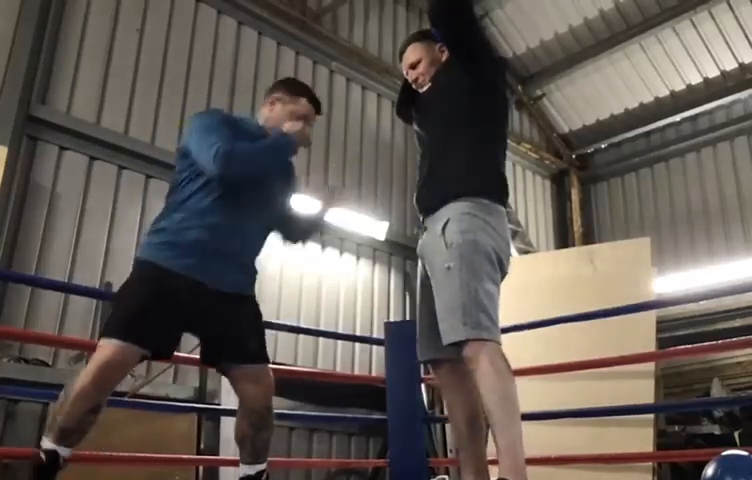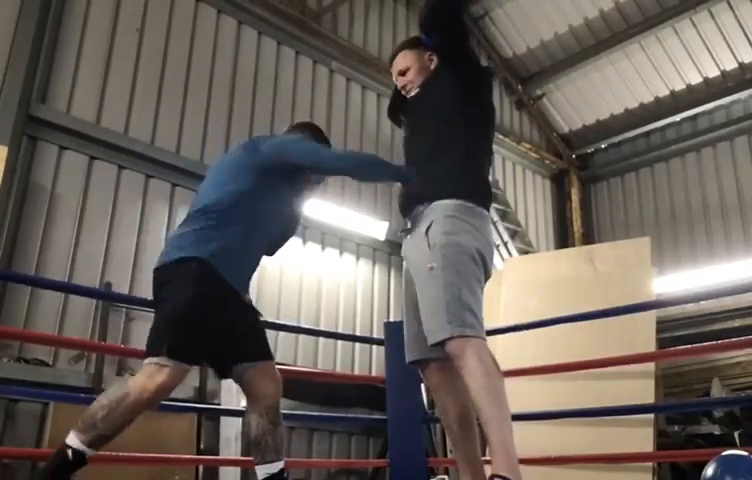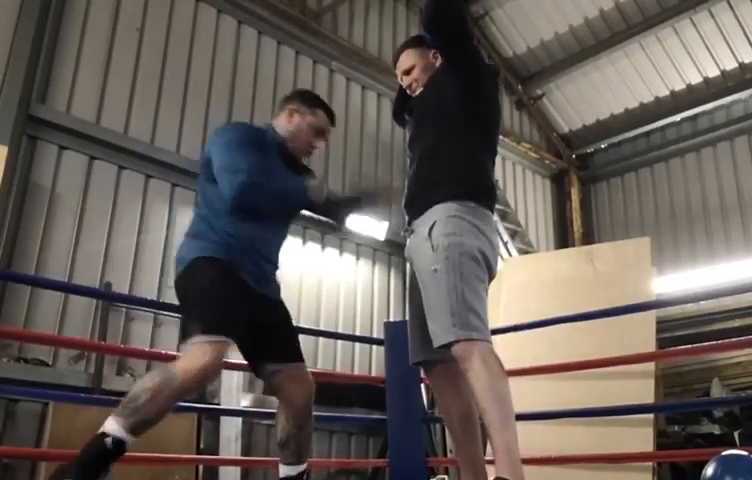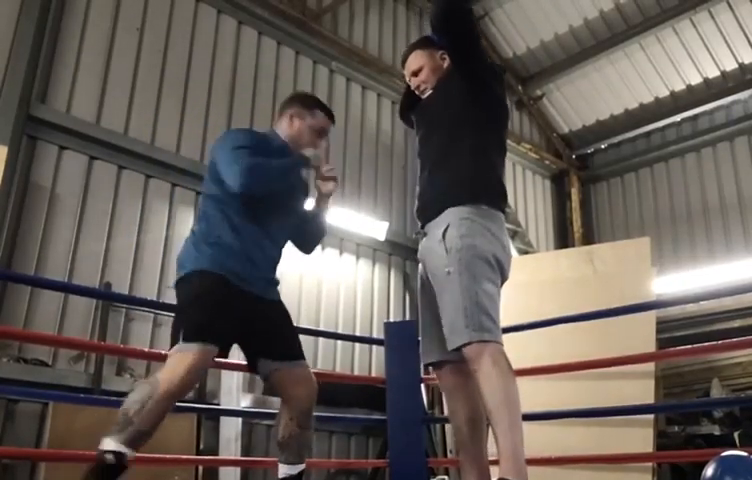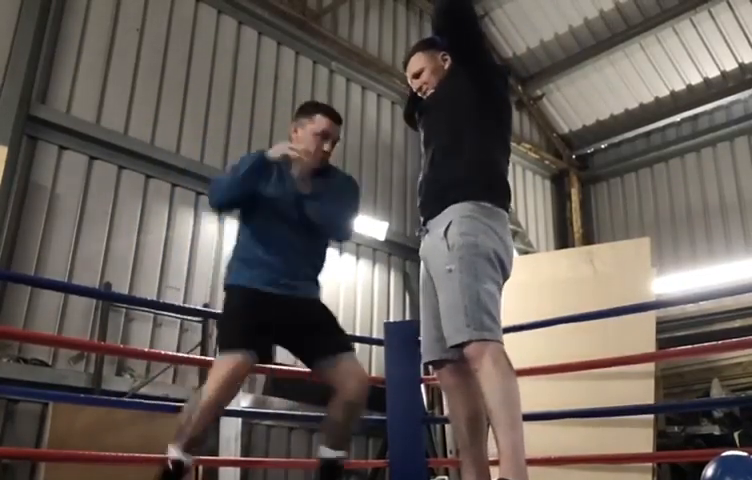
dt=0.7s
person 1, frame 1
left shoulder: (475, 73)
right shoulder: (435, 103)
right elbow: (402, 107)
left wrist: (430, 45)
right wrist: (417, 82)
left hip: (466, 216)
right hip: (439, 227)
left knee: (474, 342)
right knee: (446, 361)
person 1, frame 2
left shoulder: (462, 78)
right shoulder: (422, 109)
right elbow: (393, 111)
left wrist: (418, 50)
right wrist: (407, 88)
left hip: (450, 220)
right hip: (422, 232)
left knee: (461, 341)
right knee: (435, 362)
person 1, frame 3
left shoulder: (468, 78)
right shoulder: (429, 105)
right elbow: (398, 112)
left wrist: (425, 42)
right wrist: (411, 90)
left hip: (453, 219)
right hip: (426, 229)
left knee: (465, 342)
right knee: (438, 363)
person 1, frame 4
left shoulder: (475, 81)
right shoulder: (435, 109)
right elbow: (405, 112)
right wrist: (417, 89)
left hip: (465, 224)
right hip: (437, 234)
left knee: (477, 344)
right knee: (449, 364)
person 1, frame 5
left shoulder: (478, 80)
right shoulder: (439, 108)
right elbow: (411, 113)
right wrist: (420, 92)
left hip: (467, 220)
right hip: (438, 231)
left knee: (477, 344)
right knee: (448, 362)
person 2, frame 1
left shoulder: (278, 167)
right shoulder: (212, 124)
left elbow: (293, 231)
right elbow: (223, 161)
left wrist: (319, 216)
right wrist: (285, 140)
left hip: (231, 289)
right hip: (166, 268)
left knee: (259, 389)
right knee: (106, 366)
person 2, frame 2
left shoulder: (266, 172)
right shoulder: (276, 148)
left elbow: (266, 241)
right elbow: (343, 161)
left wrist: (292, 212)
right wrist: (404, 173)
left hip: (224, 281)
right hip: (195, 267)
left knee: (266, 387)
right knee: (159, 377)
person 2, frame 3
left shoulder: (290, 169)
right shoulder: (235, 138)
left elbow: (330, 210)
right elbow: (240, 193)
left wrist: (369, 197)
right wrist: (303, 189)
left hip: (259, 284)
right hip: (212, 264)
left knee: (299, 390)
right knee: (203, 360)
person 2, frame 4
left shoulder: (295, 181)
right shoulder: (239, 142)
left elbow: (307, 242)
right elbow: (246, 180)
left wrist: (321, 202)
right wrist: (300, 161)
left hip: (260, 291)
right hip: (210, 274)
left knee: (301, 387)
right knee: (189, 365)
person 2, frame 5
left shoulder: (337, 183)
right shoulder: (263, 168)
left elbow: (340, 229)
right elbow: (219, 198)
left wrist: (305, 183)
right wrist: (265, 158)
left hip: (302, 296)
right hip: (251, 289)
left knee: (354, 383)
right knee: (228, 373)
